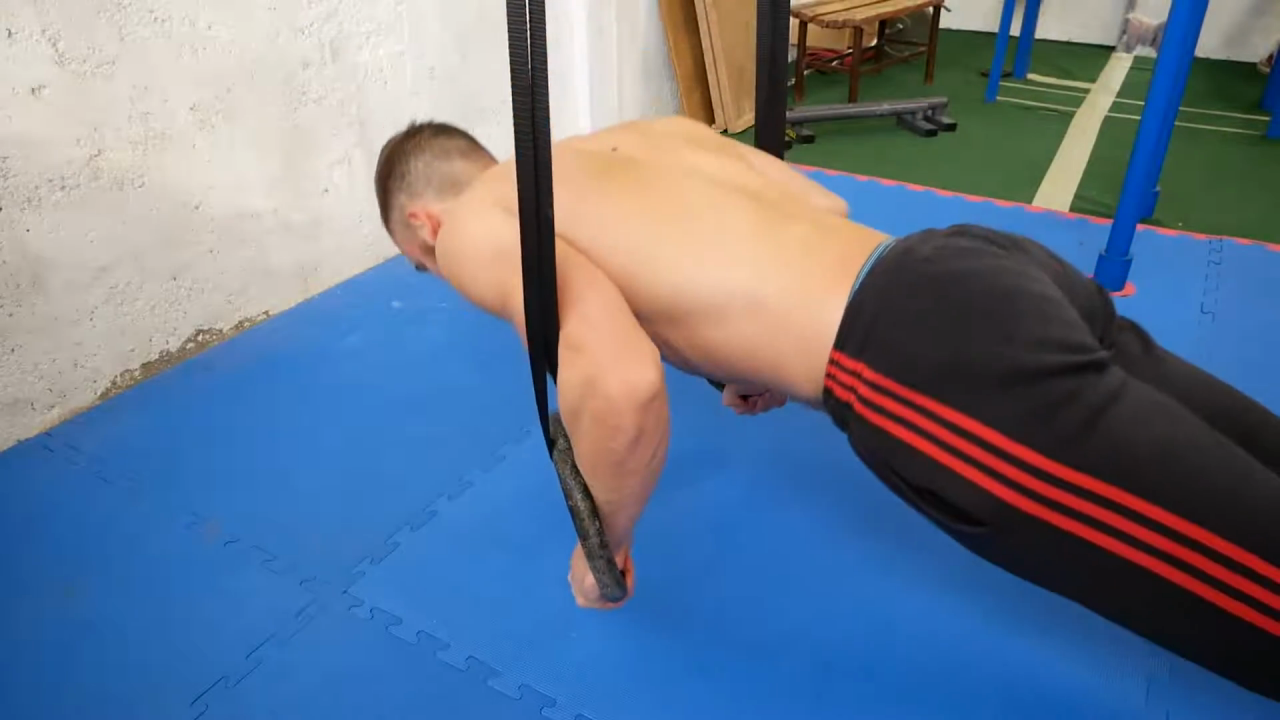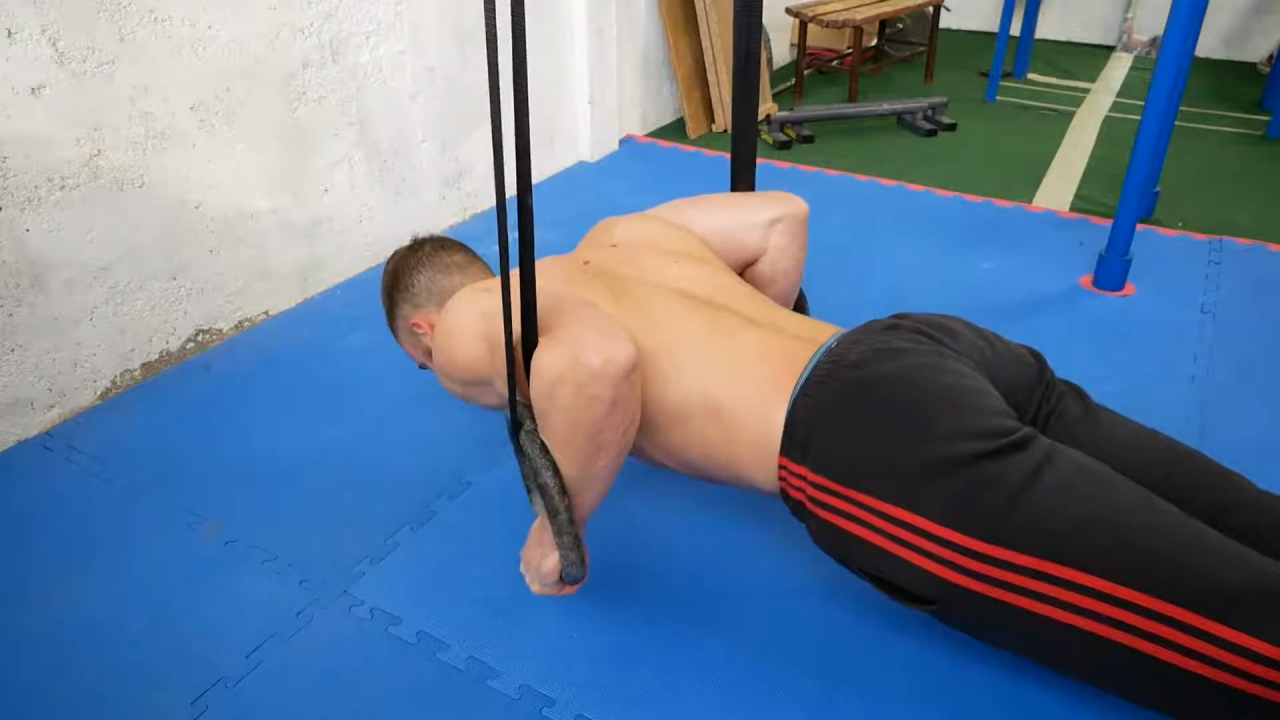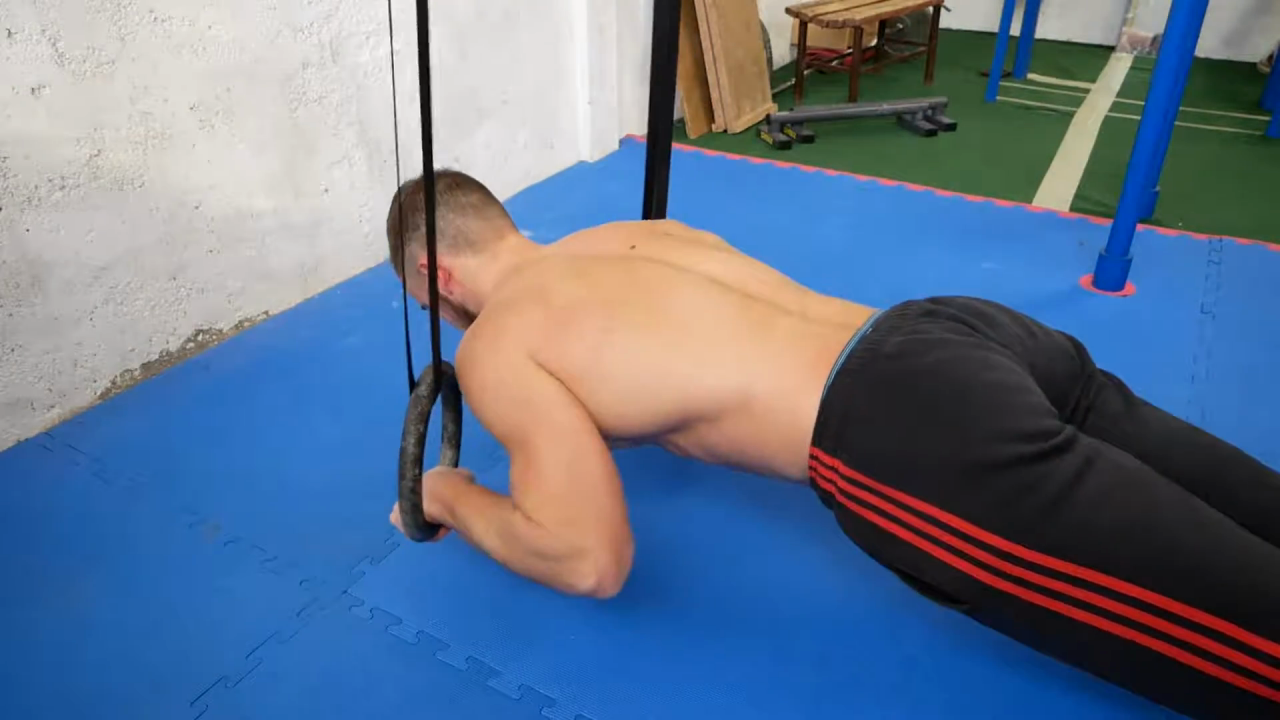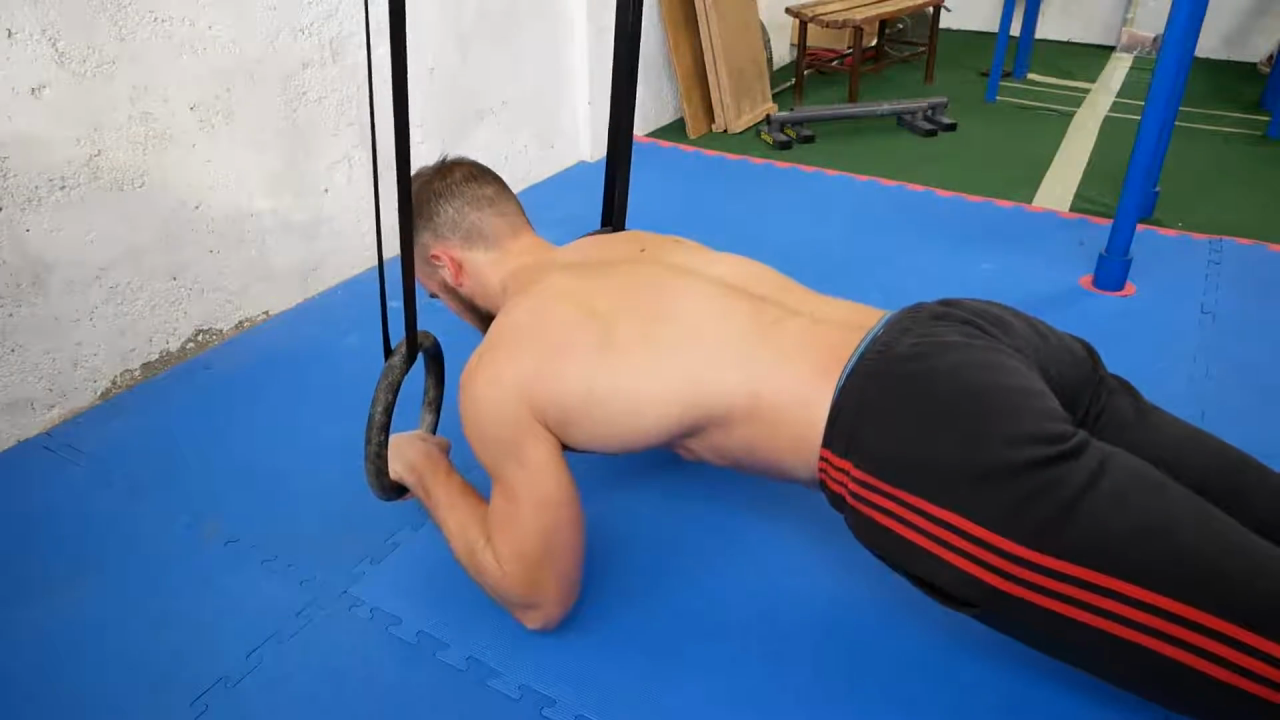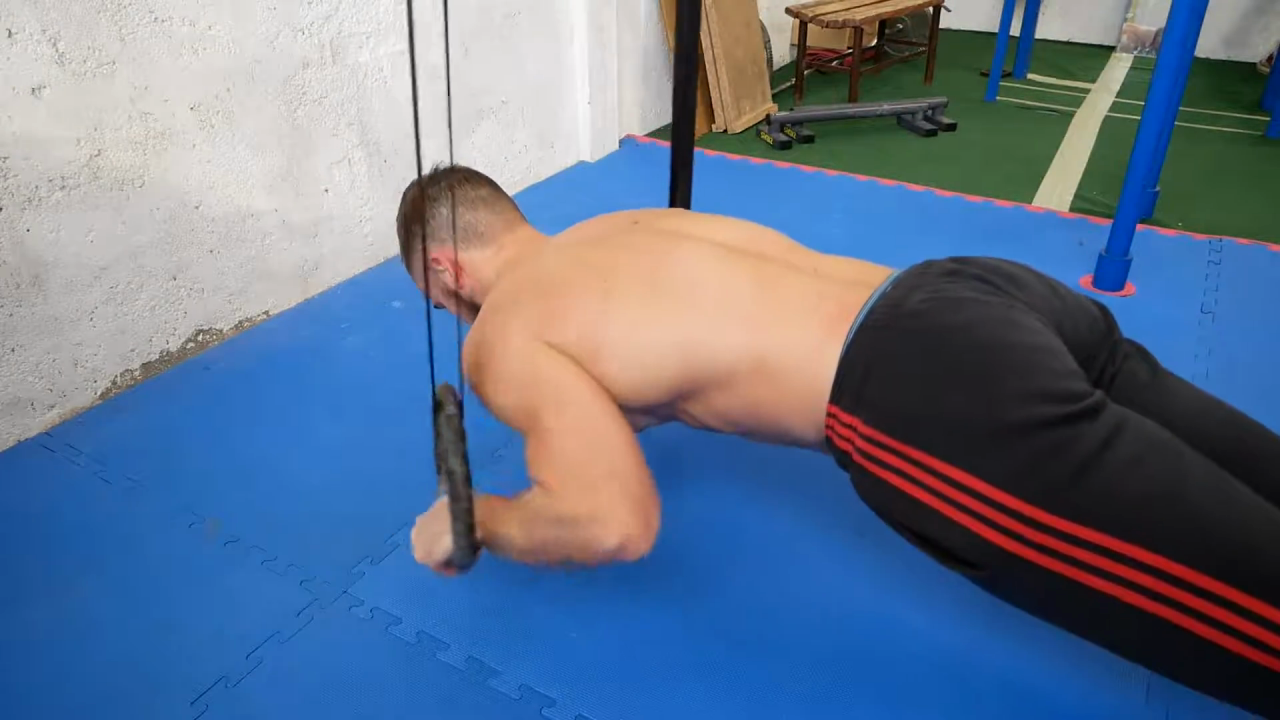
dt=0.7s
person 1, frame 1
left shoulder: (478, 225)
right shoulder: (637, 138)
left elbow: (622, 388)
left wrist: (603, 549)
left hip: (935, 364)
right hip: (987, 269)
person 1, frame 2
left shoulder: (466, 332)
right shoulder: (611, 237)
left elbow: (598, 361)
right elbow: (785, 214)
left wrist: (556, 529)
left hip: (877, 446)
right hip: (932, 347)
person 1, frame 3
left shoulder: (493, 349)
right shoulder: (629, 234)
left elbow: (594, 558)
left wrist: (448, 498)
left hip: (916, 442)
right hip: (962, 332)
person 1, frame 4
left shoulder: (498, 378)
right shoulder: (618, 246)
left elbow: (539, 597)
left wrist: (426, 470)
left hip: (928, 444)
right hip: (969, 334)
person 1, frame 5
left shoulder: (500, 339)
right shoulder: (612, 230)
left elbow: (618, 524)
left wrist: (473, 521)
left hip: (936, 393)
right hip: (980, 292)
